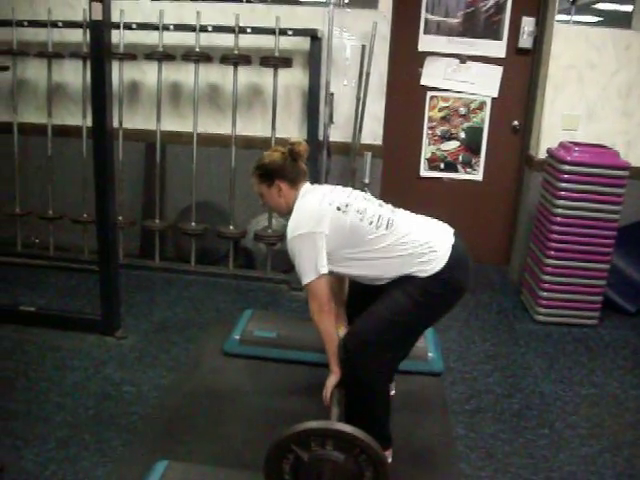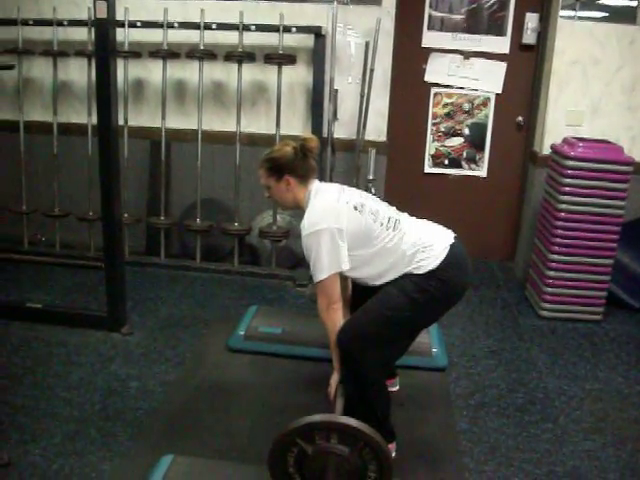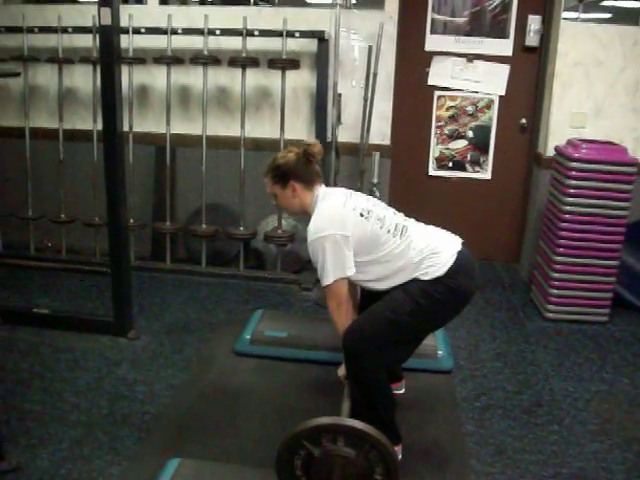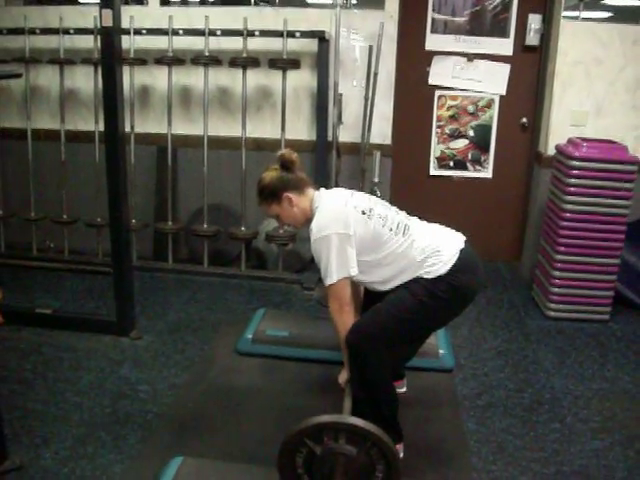
dt=0.5s
person 1, frame 1
left shoulder: (302, 226)
right shoulder: (320, 197)
left elbow: (321, 305)
right elbow: (337, 272)
left wrist: (336, 366)
right wrist: (342, 322)
left hip: (438, 272)
right hip: (437, 246)
left knee: (361, 348)
right knee: (360, 298)
left ankle: (373, 445)
right ankle: (378, 376)
person 1, frame 2
left shoulder: (317, 221)
right shoulder: (329, 195)
left elbow: (330, 302)
right elbow: (343, 276)
left wrist: (339, 365)
right wrist: (348, 319)
left hip: (439, 273)
right hip: (439, 249)
left knee: (356, 341)
right knee: (361, 297)
left ankle: (377, 439)
right ankle: (382, 373)
person 1, frame 3
left shoulder: (323, 227)
right shoulder: (335, 199)
left elbow: (338, 304)
right elbow: (351, 285)
left wrist: (351, 357)
right wrist: (358, 323)
left hip: (446, 279)
right hip: (446, 256)
left knee: (360, 343)
right knee: (369, 305)
left ankle: (382, 440)
right ankle: (388, 375)
person 1, frame 4
left shoulder: (326, 227)
right shoulder: (336, 200)
left elbow: (341, 306)
right elbow: (355, 279)
left wrist: (350, 364)
right wrist: (358, 333)
left hip: (449, 277)
right hip: (450, 253)
left knee: (365, 342)
right knee: (373, 305)
left ankle: (384, 438)
right ankle: (391, 375)
